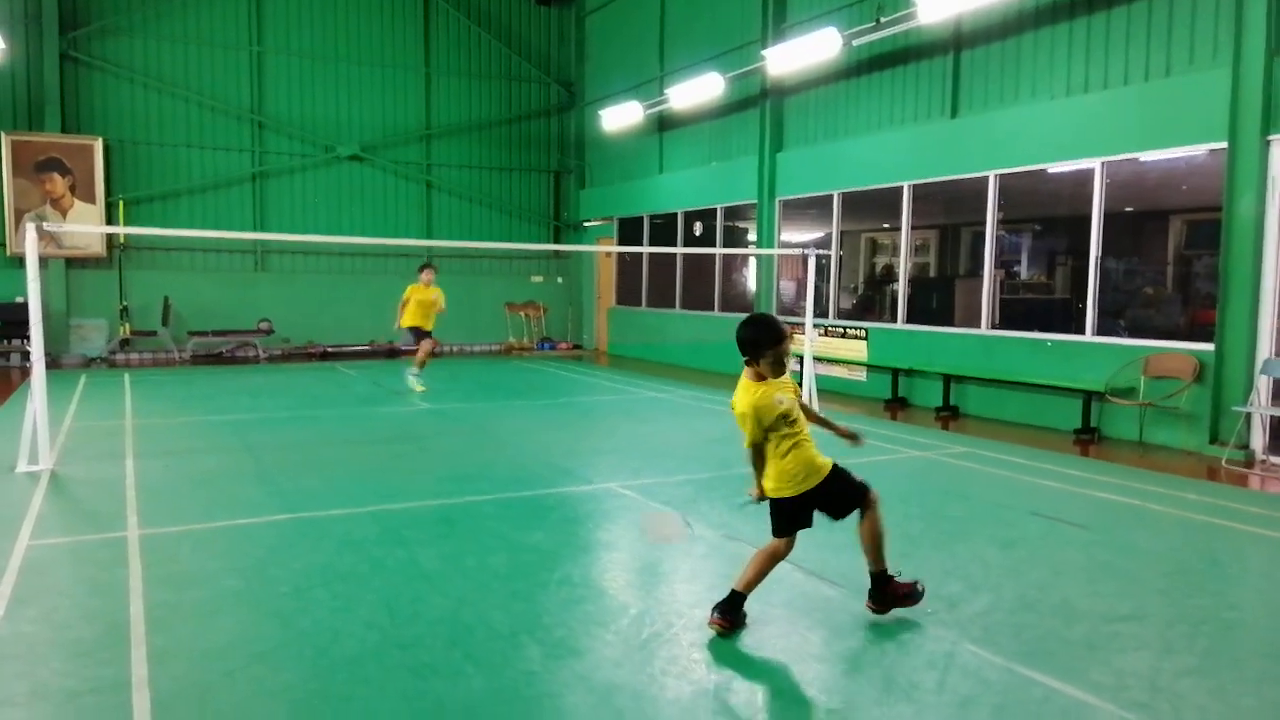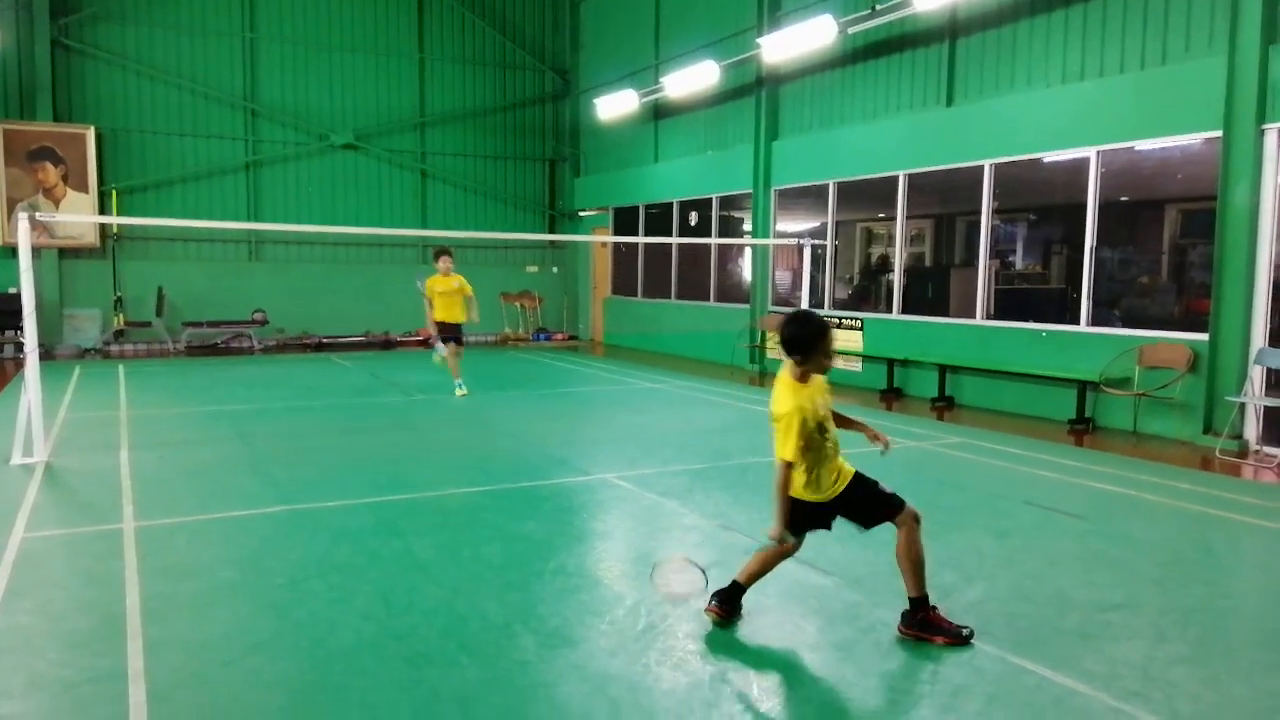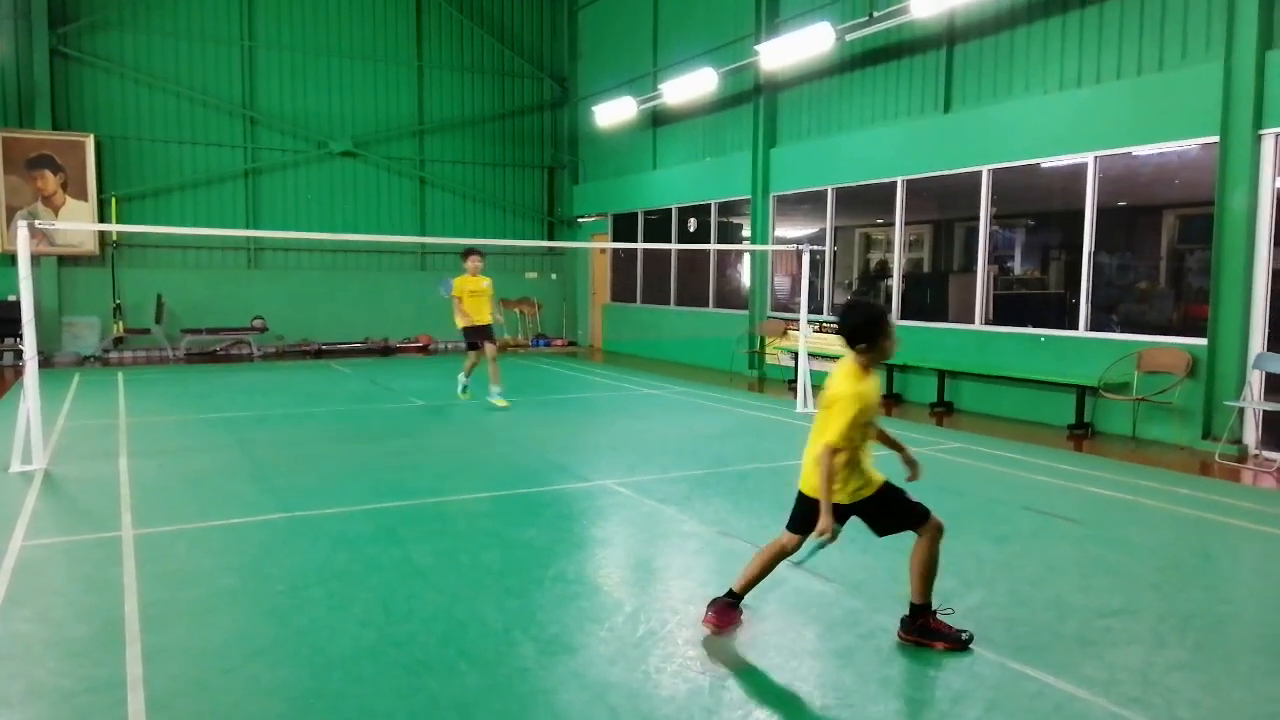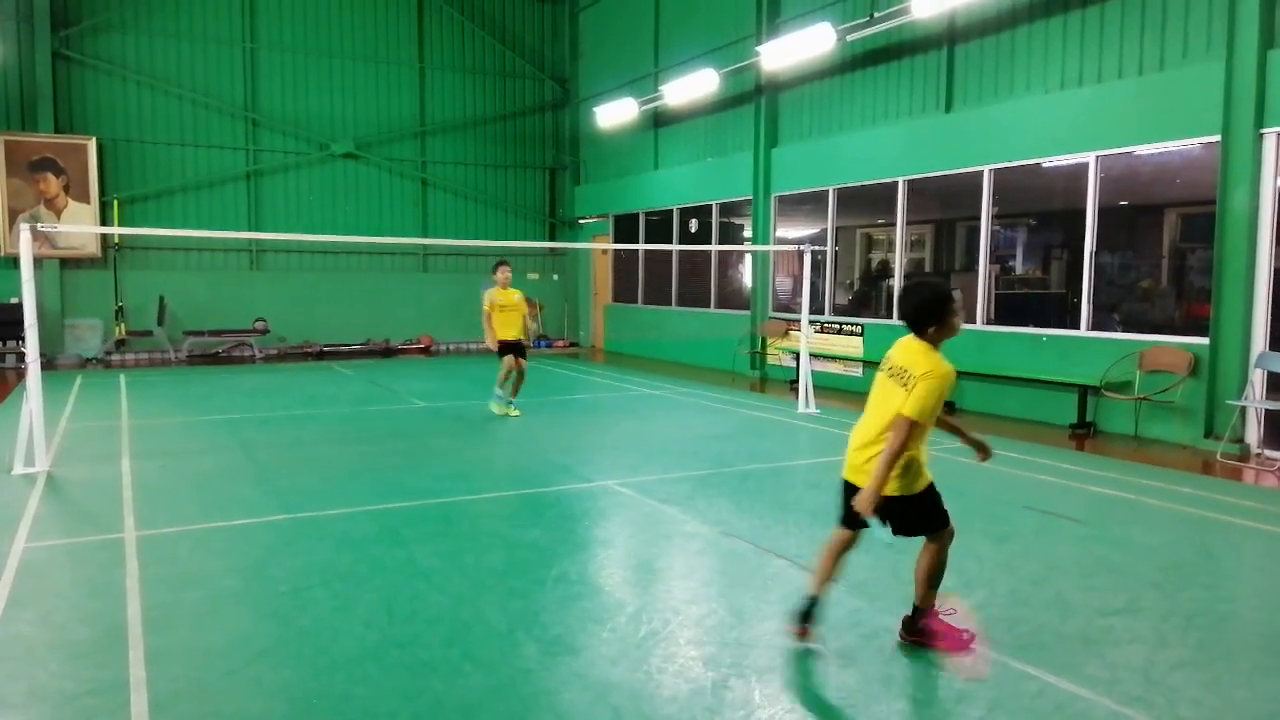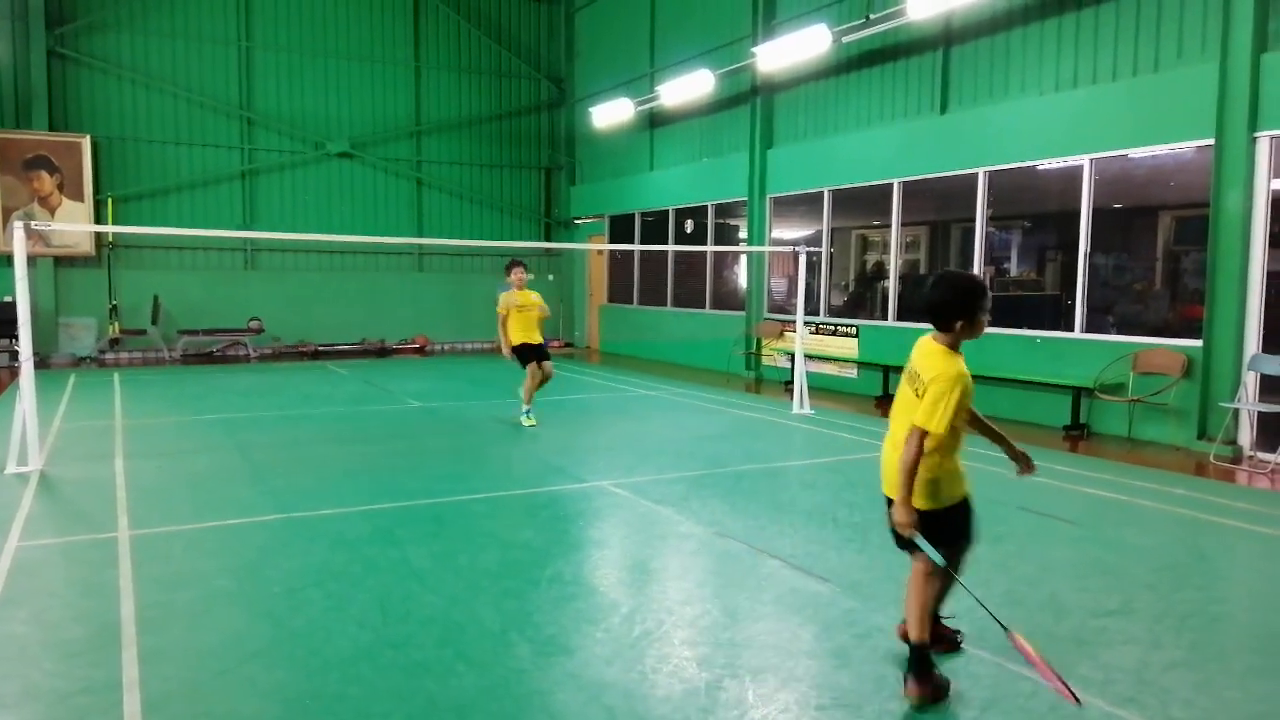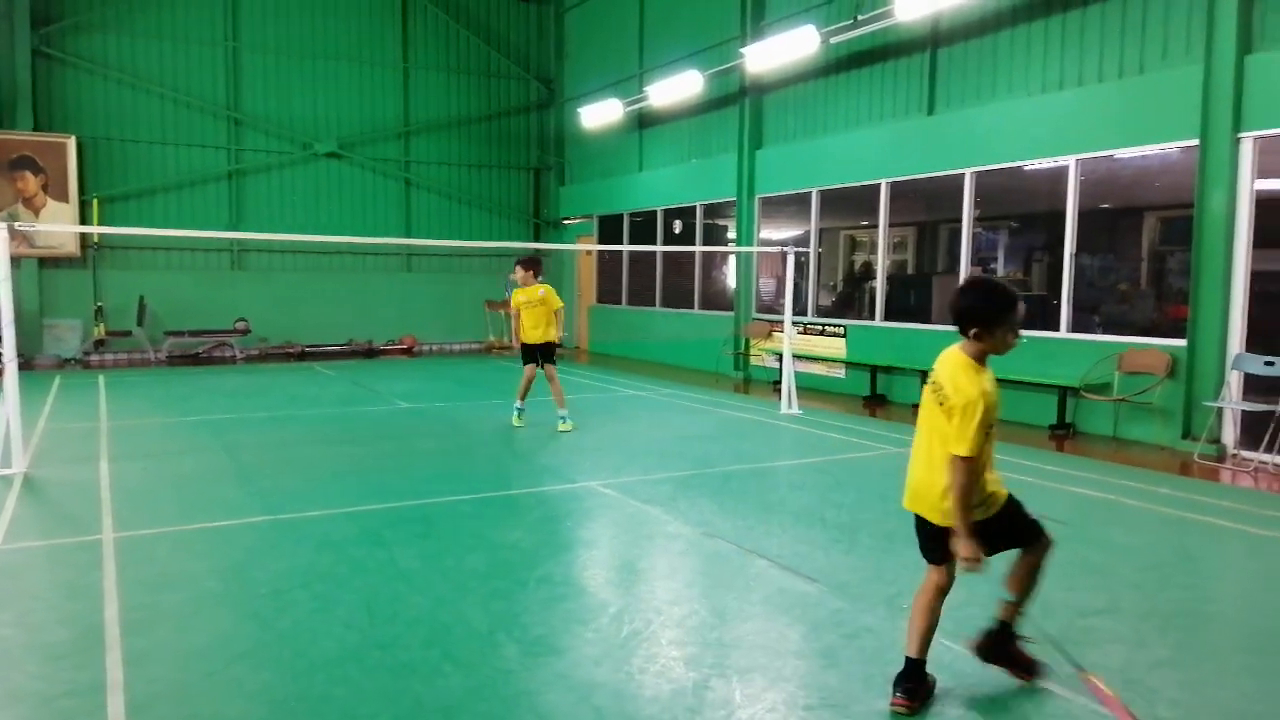
dt=0.2s
person 1, frame 1
left shoulder: (776, 376)
right shoulder: (749, 403)
right elbow: (755, 448)
left wrist: (835, 428)
right wrist: (760, 484)
left hip: (814, 467)
right hip: (792, 480)
left knee: (790, 539)
right knee: (858, 506)
right ankle: (882, 589)
person 1, frame 2
left shoulder: (809, 376)
right shoulder: (792, 407)
right elbow: (786, 464)
left wrist: (865, 429)
right wrist: (781, 520)
left hip: (834, 472)
right hip: (817, 484)
left knee: (790, 542)
right knee: (907, 519)
left ankle: (726, 598)
right ankle: (918, 615)
person 1, frame 3
left shoulder: (856, 371)
right shoulder: (853, 391)
right elbow: (829, 453)
left wrist: (900, 449)
right wrist: (827, 513)
left hip: (831, 479)
right hip: (849, 483)
left knee: (790, 542)
right knee: (930, 528)
left ankle: (726, 604)
right ankle: (919, 620)
person 1, frame 4
left shoulder: (902, 348)
right shoulder: (938, 370)
right elbow: (901, 430)
left wrist: (966, 436)
right wrist: (873, 489)
left hip: (860, 461)
right hip: (896, 472)
left knee: (846, 533)
right knee: (939, 535)
left ankle: (809, 607)
right ankle: (920, 621)
person 1, frame 5
left shoulder: (926, 346)
right shoulder: (952, 373)
right elbow: (916, 437)
left wrist: (1009, 446)
right wrist: (904, 502)
left hip: (898, 473)
right hip: (931, 483)
left knee: (923, 560)
right knee: (953, 550)
left ankle: (918, 665)
right ankle: (924, 627)
person 1, frame 6
left shoulder: (951, 358)
right shoulder: (976, 390)
right elbow: (961, 466)
right wrist: (964, 534)
left hip: (924, 490)
right hip: (965, 497)
left knee: (939, 575)
right knee: (1037, 543)
left ankle: (911, 679)
right ankle: (1001, 636)
